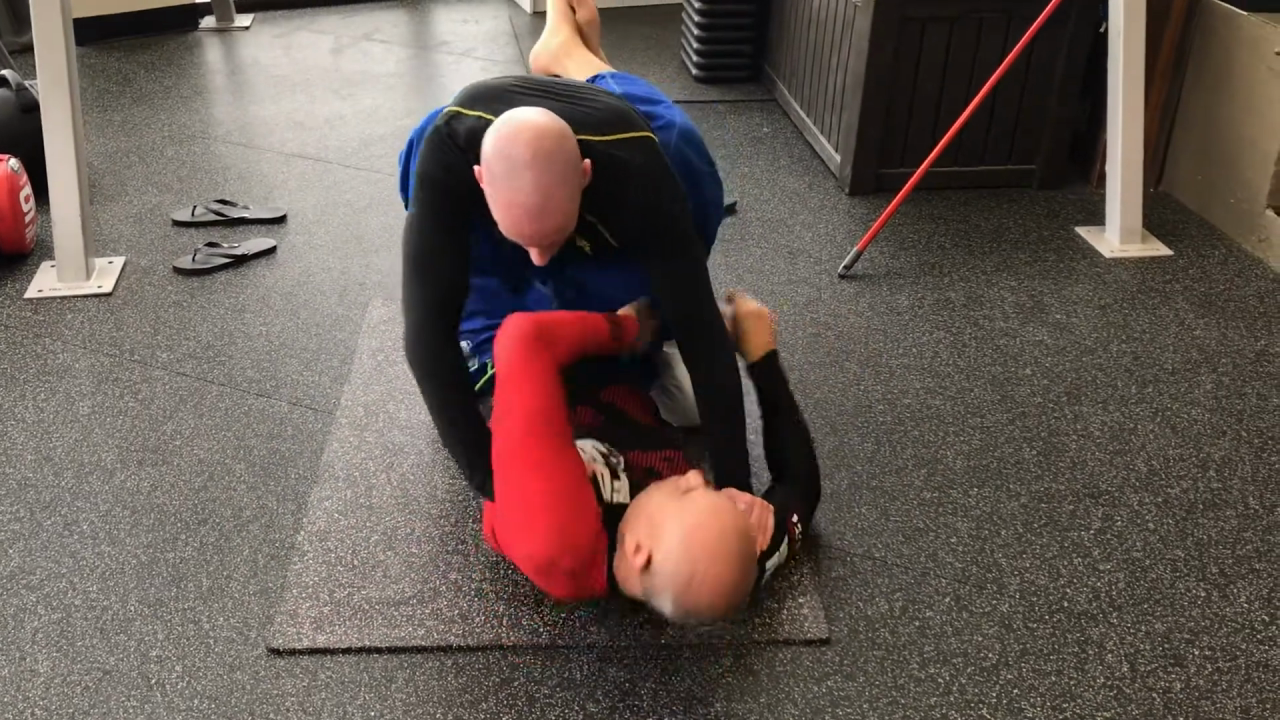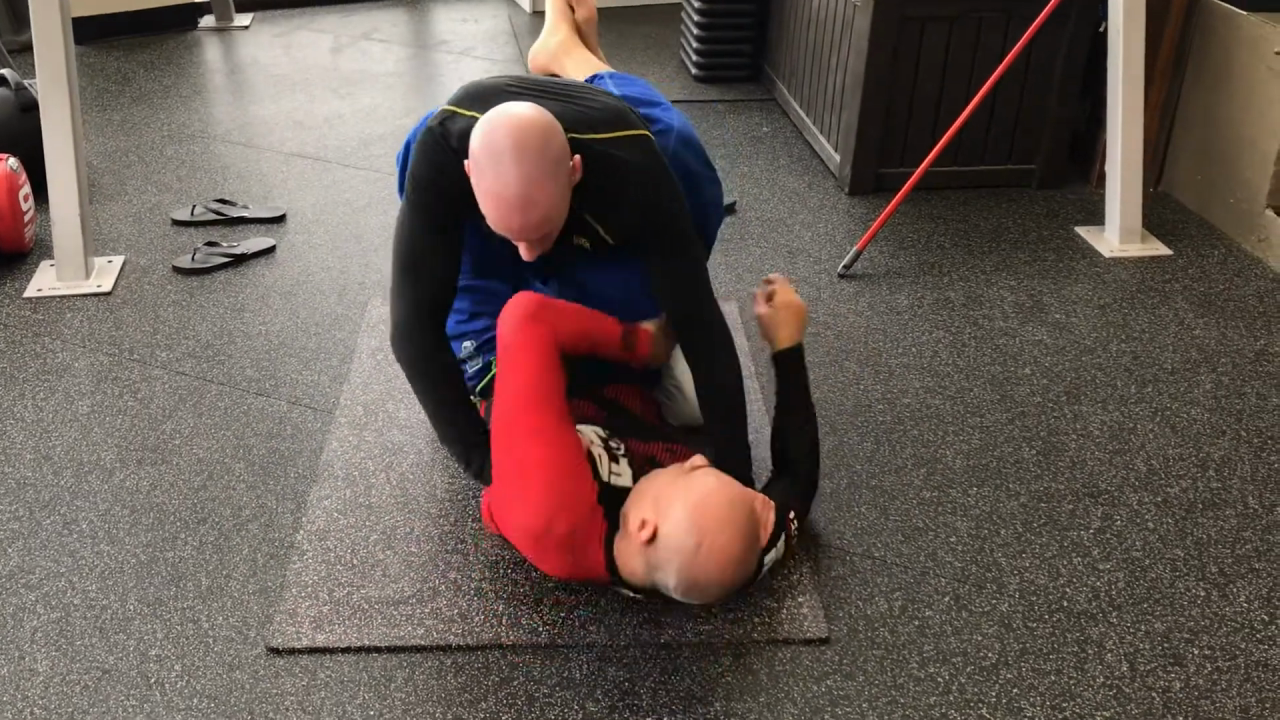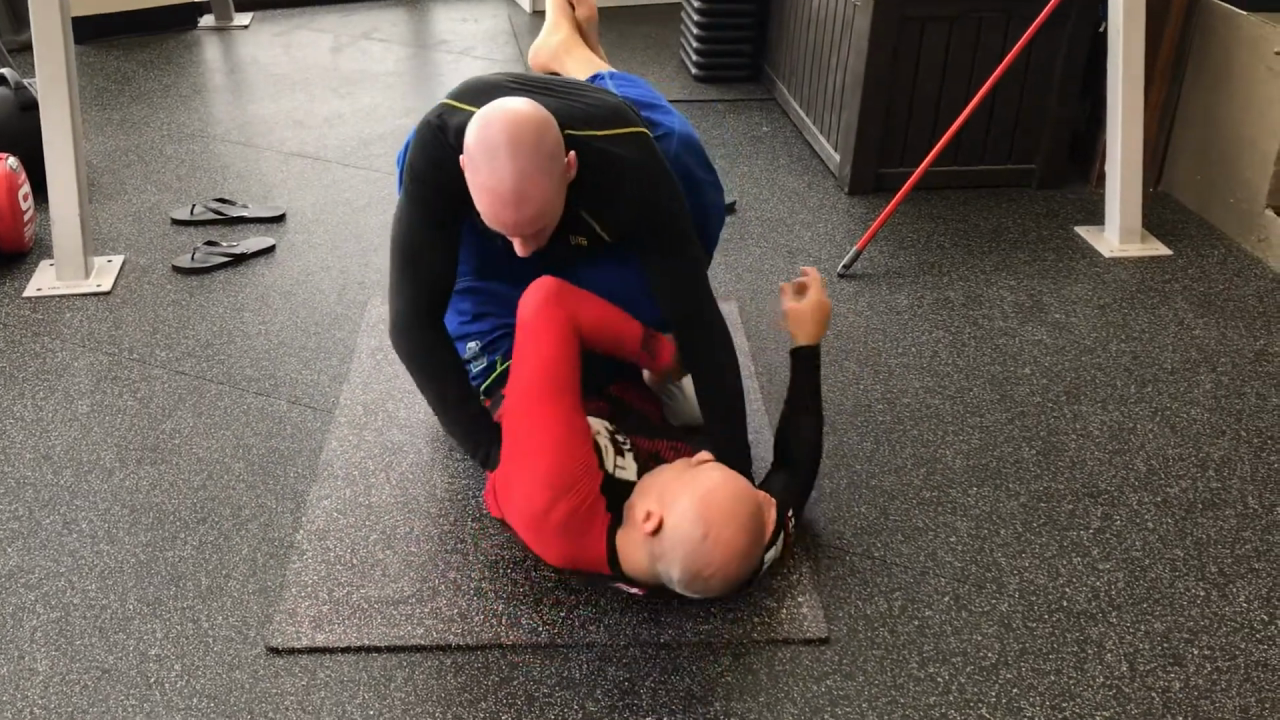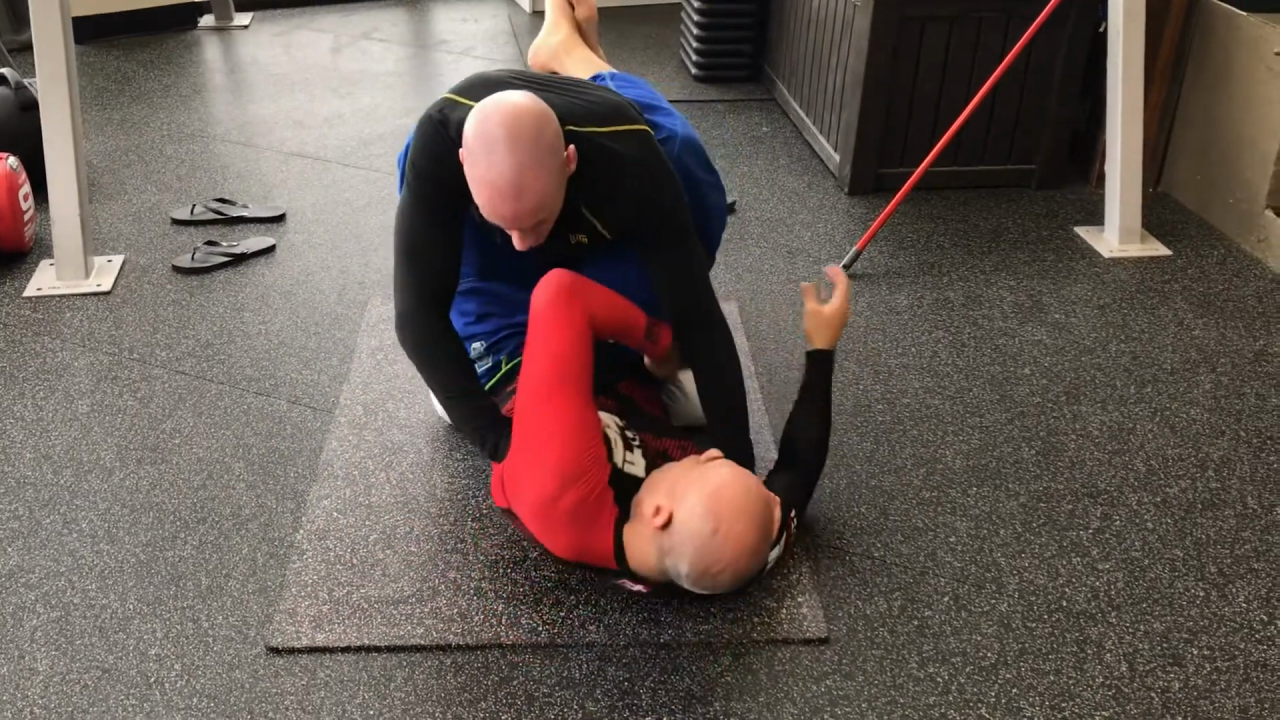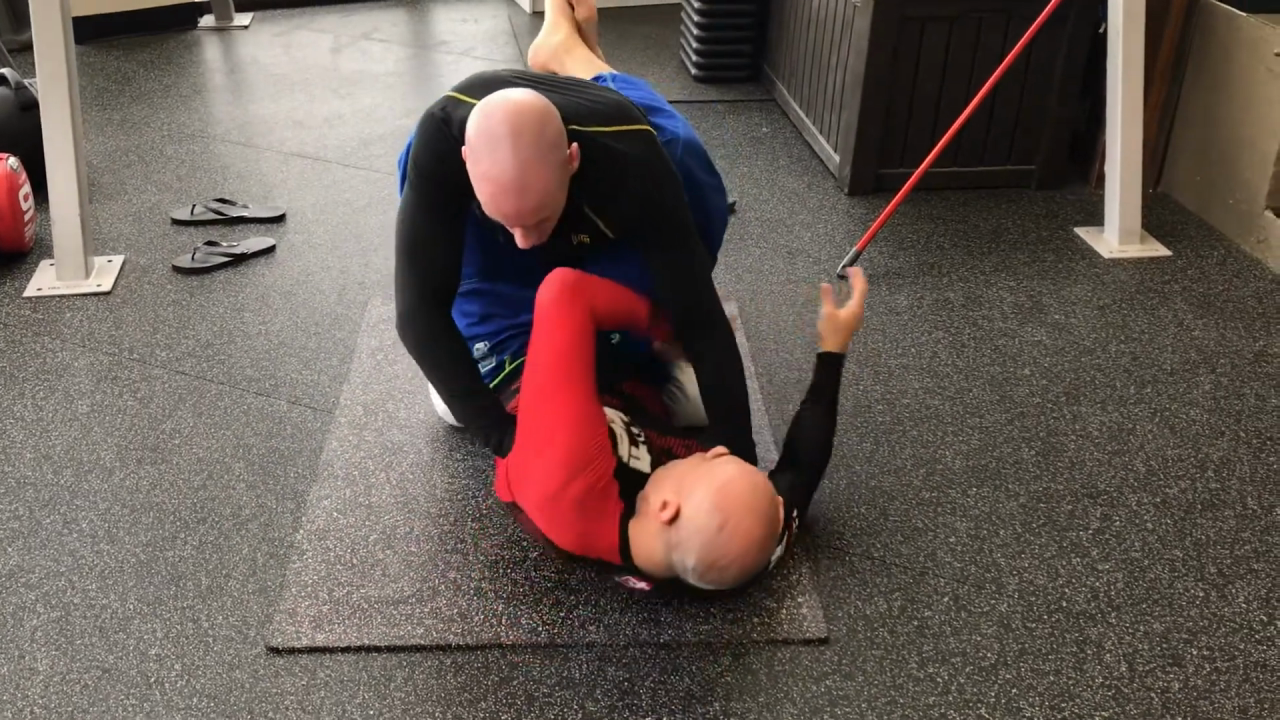
dt=0.1s
person 1, frame 1
left shoulder: (636, 172)
right shoulder: (450, 150)
left elbow: (698, 328)
right elbow: (427, 333)
left wrist: (734, 483)
right wrist: (493, 480)
left hip: (609, 256)
person 1, frame 2
left shoulder: (630, 167)
right shoulder: (443, 149)
left elbow: (700, 325)
right elbow: (413, 327)
left wrist: (736, 479)
right wrist: (489, 466)
person 1, frame 3
left shoulder: (628, 165)
right shoulder: (442, 144)
left elbow: (699, 323)
right elbow: (412, 320)
left wrist: (736, 475)
right wrist: (493, 451)
left hip: (608, 257)
person 1, frame 4
left shoulder: (629, 162)
right shoulder: (442, 138)
left elbow: (699, 321)
right elbow: (418, 313)
left wrist: (739, 470)
right wrist: (501, 442)
left hip: (612, 256)
person 1, frame 5
left shoulder: (632, 162)
right shoulder: (445, 136)
left elbow: (702, 320)
right elbow: (419, 310)
left wrist: (742, 468)
right wrist: (505, 437)
left hip: (615, 253)
right knee: (457, 402)
person 2, frame 1
left shoulder: (551, 537)
right shoulder: (739, 567)
left elbow: (521, 339)
right elbow: (802, 485)
left wrist: (624, 329)
right wrist: (762, 352)
person 2, frame 2
left shoulder: (549, 515)
right shoulder: (738, 563)
left elbow: (526, 318)
right elbow: (797, 480)
left wrist: (639, 343)
right wrist: (788, 346)
person 2, frame 3
left shoulder: (552, 497)
right shoulder: (729, 566)
left elbow: (544, 305)
right elbow: (796, 473)
left wrist: (661, 352)
right wrist: (807, 343)
person 2, frame 4
left shoulder: (559, 487)
right shoulder: (736, 560)
left elbow: (559, 295)
right elbow: (797, 470)
left wrist: (660, 339)
right wrist: (821, 348)
person 2, frame 5
left shoulder: (565, 481)
right shoulder: (744, 558)
left elbow: (564, 292)
right elbow: (801, 468)
left wrist: (663, 322)
right wrist: (833, 349)
